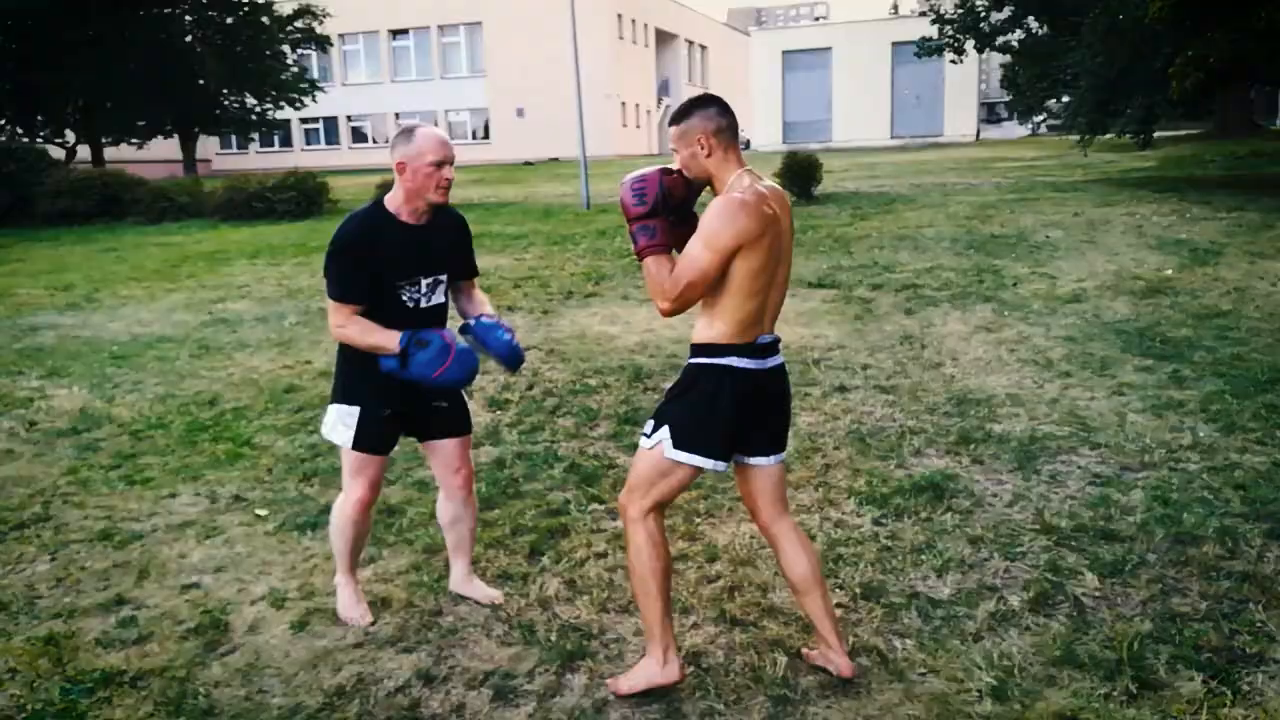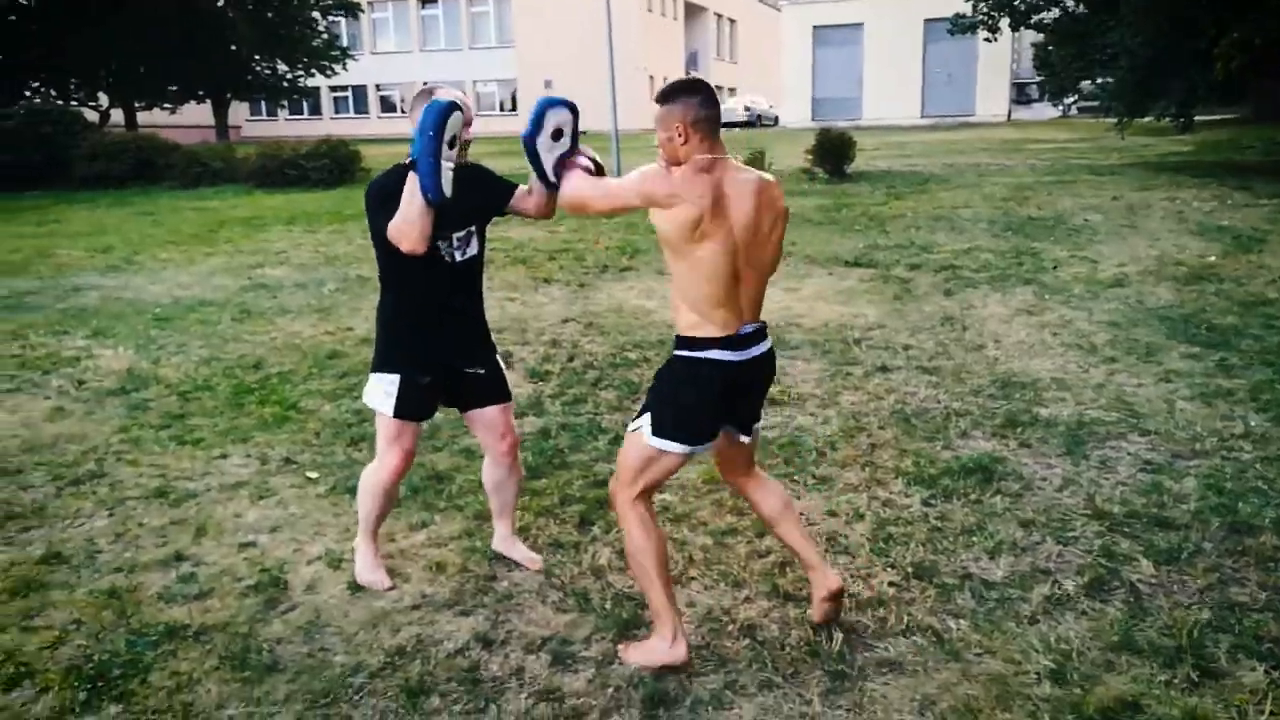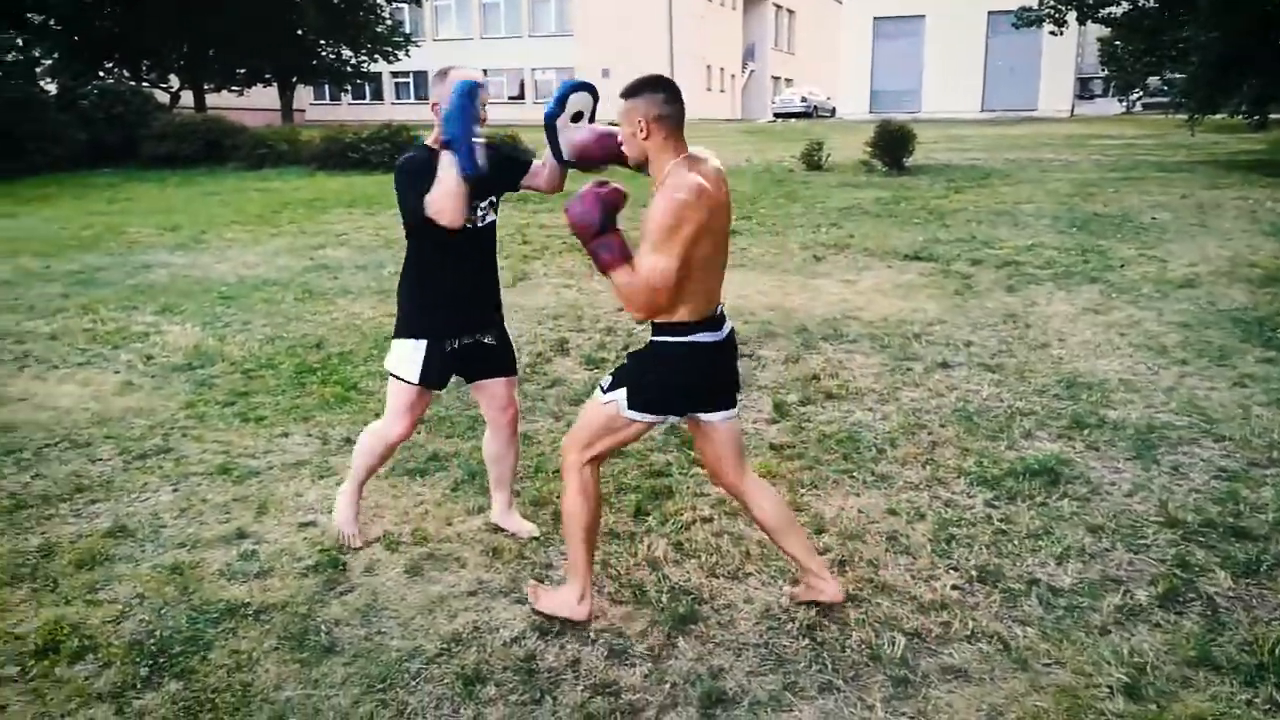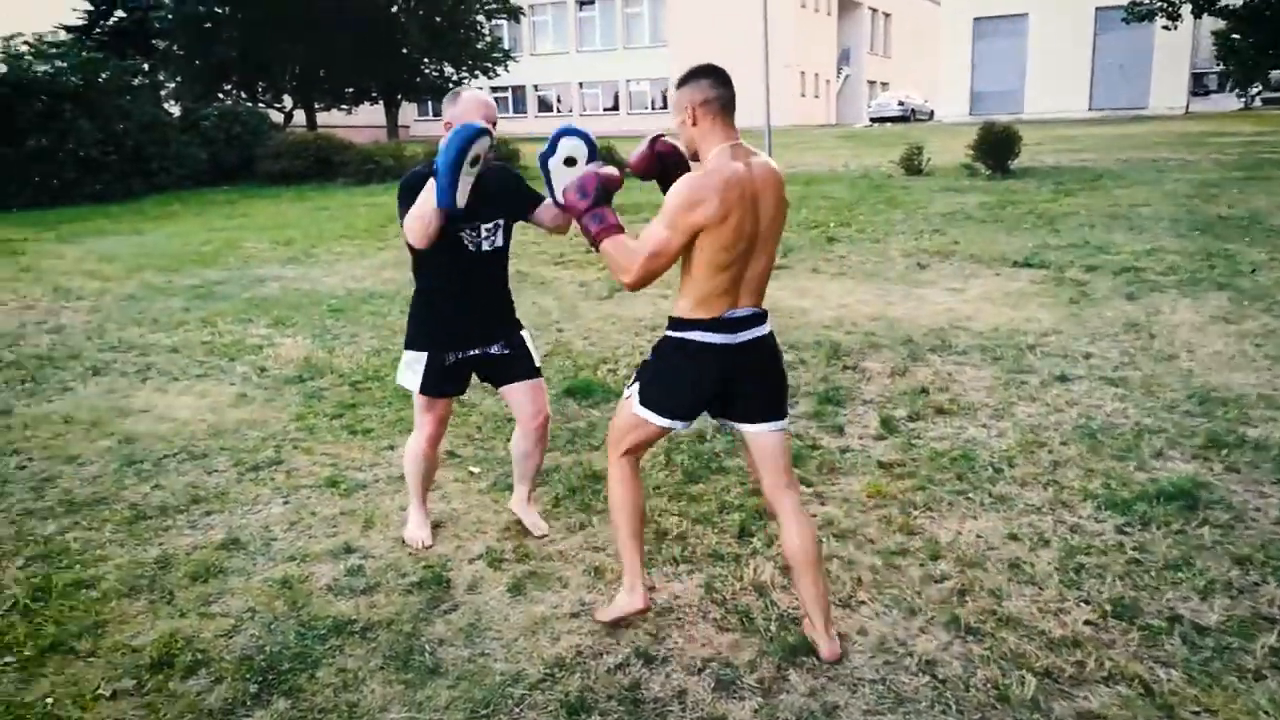
dt=0.5s
person 1, frame 1
left shoulder: (733, 207)
right shoulder: (772, 196)
left elbow: (669, 298)
left wrist: (645, 221)
right wrist: (677, 216)
left hip: (720, 378)
right hip: (765, 372)
left knee: (638, 506)
right knee: (773, 515)
left ankle: (660, 656)
right ankle: (833, 648)
person 1, frame 2
left shoulder: (671, 186)
right shoulder: (768, 191)
left elbow: (575, 200)
left wrist: (575, 165)
left hip: (701, 367)
right hip: (754, 355)
left knee: (628, 492)
right knee: (742, 473)
left ankle: (667, 637)
right ankle: (822, 575)
person 1, frame 3
left shoulder: (679, 198)
right shoulder: (705, 167)
left elbow: (645, 303)
left wrist: (598, 236)
left hip: (674, 355)
right hip: (714, 345)
left knee: (577, 455)
right knee: (733, 473)
left ankle: (577, 593)
right ankle: (820, 578)
person 1, frame 4
left shoulder: (699, 186)
right shoulder: (770, 174)
left elbow: (634, 272)
left wrist: (592, 211)
left hip: (694, 349)
right hip: (754, 344)
left knee: (621, 449)
right knee: (782, 492)
left ankle: (633, 586)
right ankle: (823, 631)
person 2, frame 1
left shoulder: (451, 224)
right shoulder: (358, 233)
left elbow: (468, 287)
right elbow: (342, 324)
left wrist: (490, 325)
right wrist: (407, 346)
left hip: (436, 377)
right hip: (370, 382)
left knee: (459, 476)
right knee: (360, 491)
left ankle: (461, 573)
right ankle: (346, 582)
person 2, frame 2
left shoulder: (472, 180)
right shoulder: (386, 189)
left elbow: (539, 206)
right elbow: (412, 242)
right wrist: (424, 167)
left hip: (469, 343)
right hip: (407, 350)
left knee: (503, 442)
right knee: (394, 458)
left ankle: (504, 535)
right ankle: (365, 547)
person 2, frame 3
left shoulder: (492, 153)
right shoulder: (414, 167)
left elbow: (549, 182)
right elbow: (451, 215)
right wrist: (455, 144)
left hip: (482, 317)
right hip: (427, 320)
left knee: (504, 415)
right knee: (400, 422)
left ankle: (503, 507)
right ankle: (349, 493)
person 2, frame 4
left shoulder: (503, 179)
right shoulder: (420, 181)
left elbow: (556, 221)
right elbow: (420, 237)
right wrist: (448, 172)
left hip: (499, 326)
right hip: (438, 333)
left knee: (535, 417)
right knee: (429, 430)
left ankle: (522, 499)
right ankle: (417, 510)
